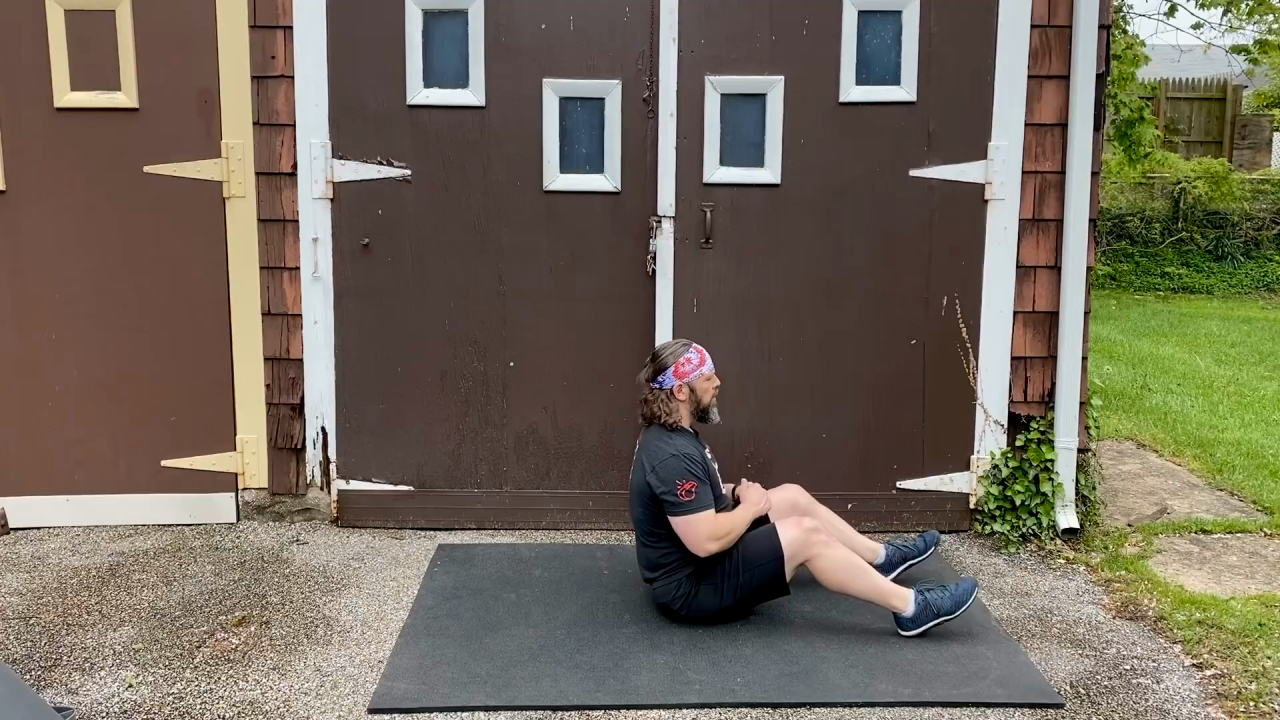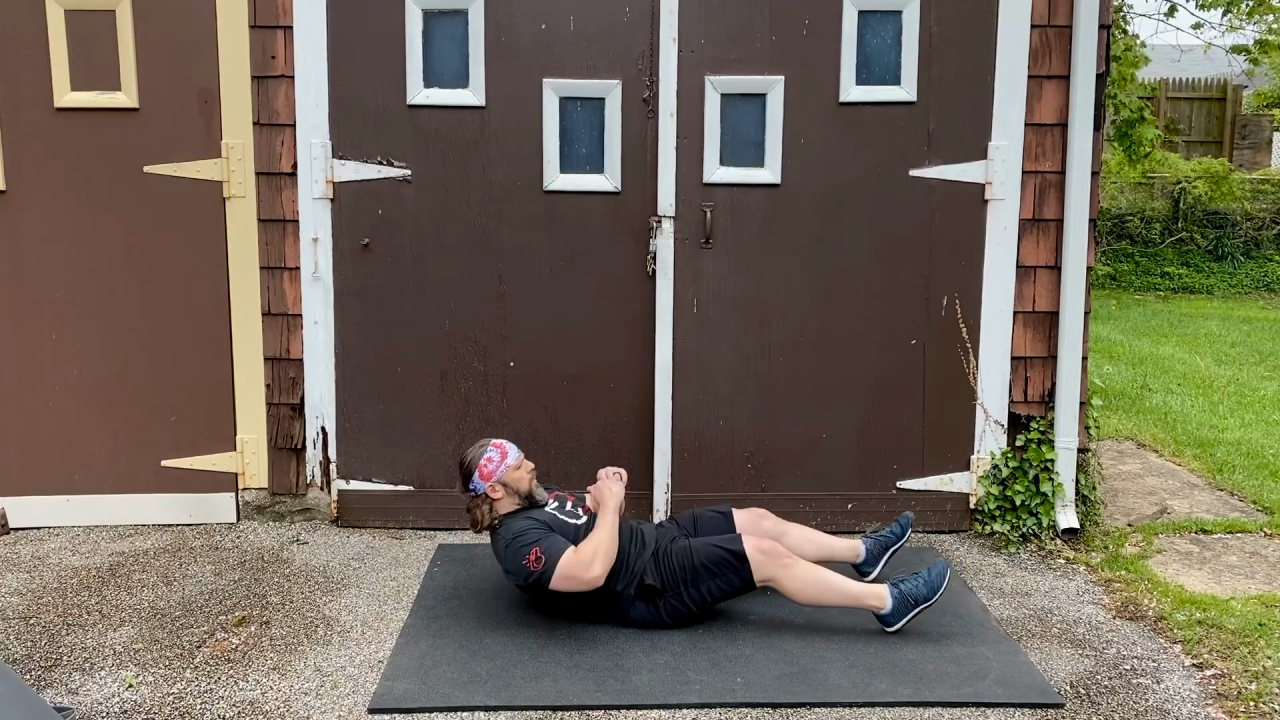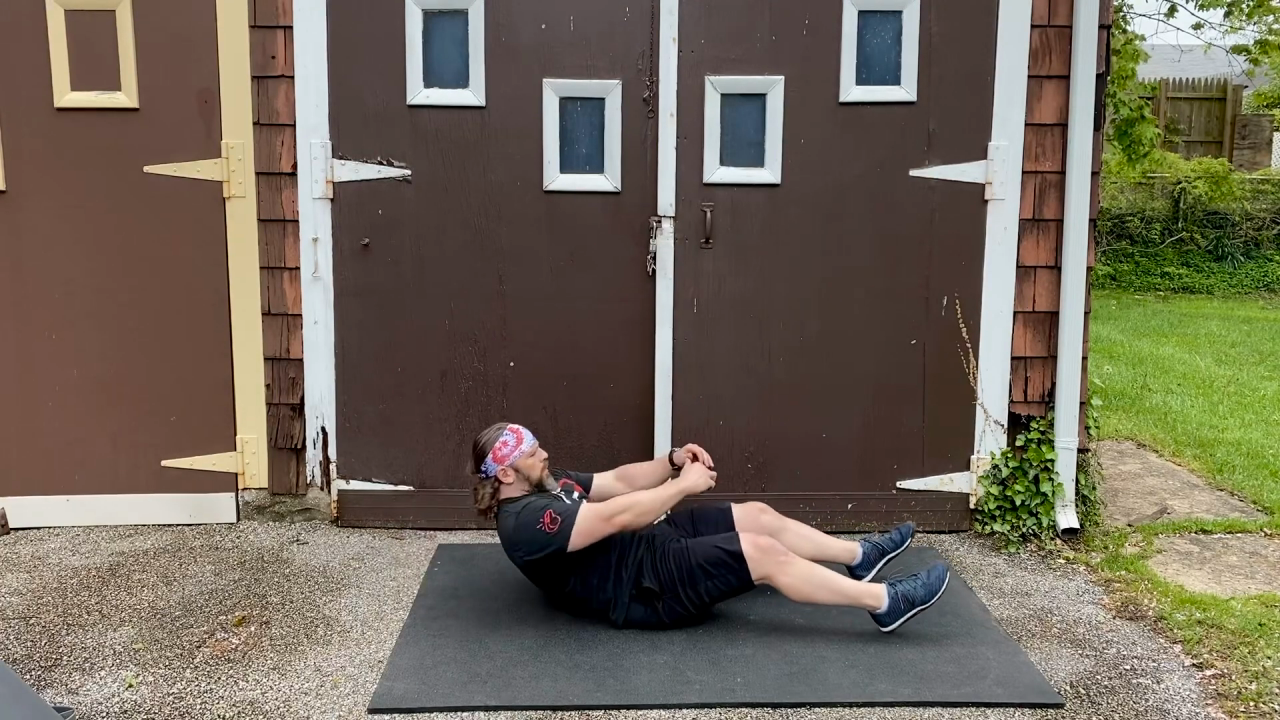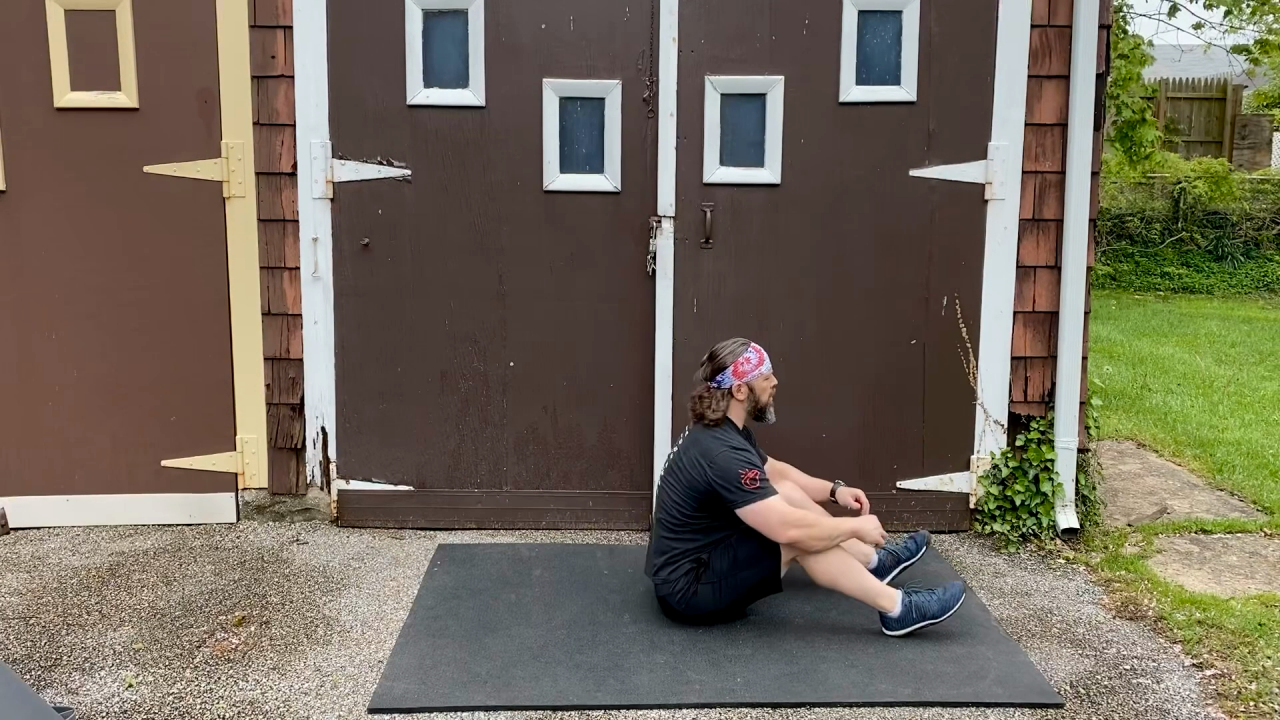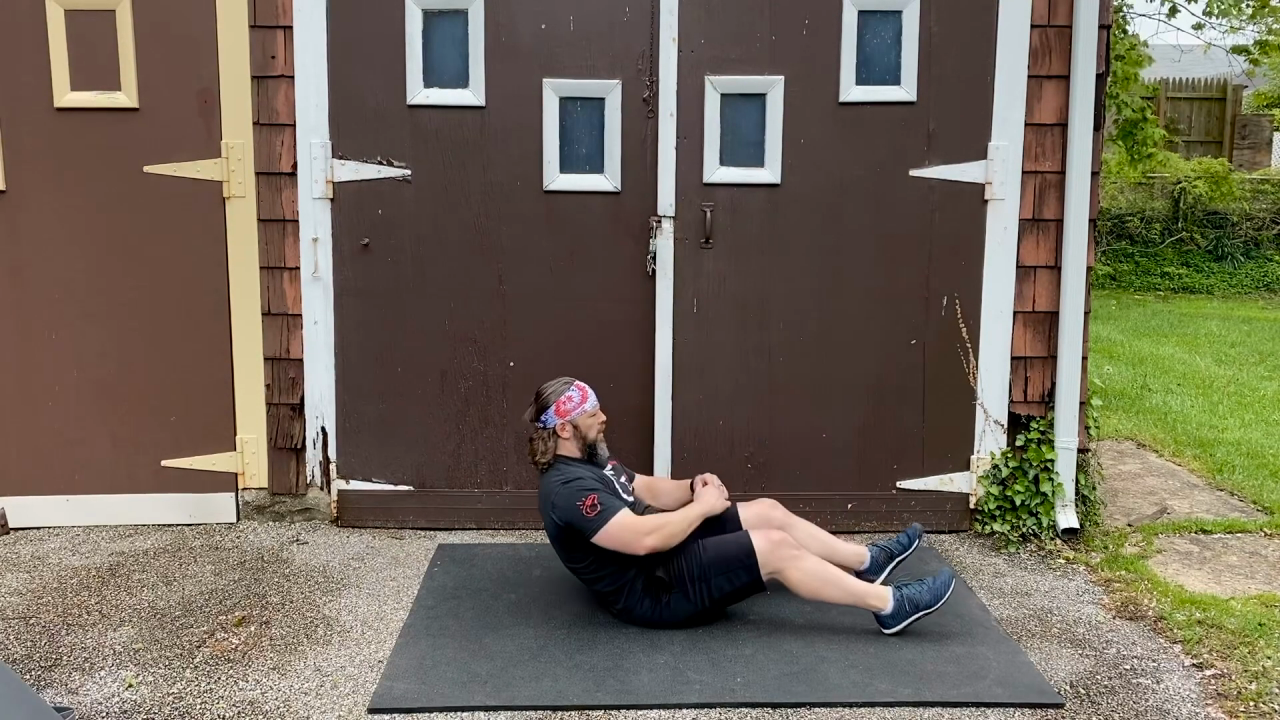
dt=1s
person 1, frame 1
left shoulder: (672, 434)
right shoulder: (672, 456)
right elbow: (707, 542)
left wrist: (732, 493)
right wrist: (751, 506)
left hip: (702, 563)
right hip: (691, 587)
left knee: (793, 496)
right knee: (807, 533)
left ankle: (883, 557)
right ankle: (911, 608)
person 1, frame 2
left shoulder: (534, 503)
right shoulder: (520, 541)
left elbow: (598, 514)
right elbow: (592, 571)
left wrist: (606, 490)
right wrist: (611, 502)
left hip: (657, 542)
right hip: (652, 590)
left knee: (762, 519)
right knee: (768, 556)
left ankle: (863, 555)
right ankle: (885, 603)
person 1, frame 3
left shoulder: (544, 484)
right shoulder: (525, 522)
left elbow: (620, 481)
right elbow: (618, 516)
left wrist: (673, 461)
right wrist: (684, 485)
left hip: (647, 547)
right hip: (642, 589)
left knee: (757, 515)
right knee: (763, 552)
left ankle: (860, 558)
right ankle: (884, 603)
person 1, frame 4
left shoulder: (720, 429)
right shoulder: (722, 454)
left elbow: (771, 472)
right elbow: (789, 530)
left wrist: (834, 490)
right wrist: (857, 527)
left hip: (701, 556)
right hip: (690, 586)
left knee: (787, 492)
right knee: (798, 535)
left ankle: (874, 562)
right ankle: (897, 608)
person 1, frame 5
left shoulder: (591, 462)
right shoulder: (568, 489)
left elbow: (649, 492)
right elbow: (647, 540)
left wrist: (693, 488)
right wrist: (704, 506)
left hip: (668, 552)
right hip: (653, 588)
left knee: (770, 511)
right knee: (776, 546)
left ankle: (868, 563)
right ankle: (889, 605)
